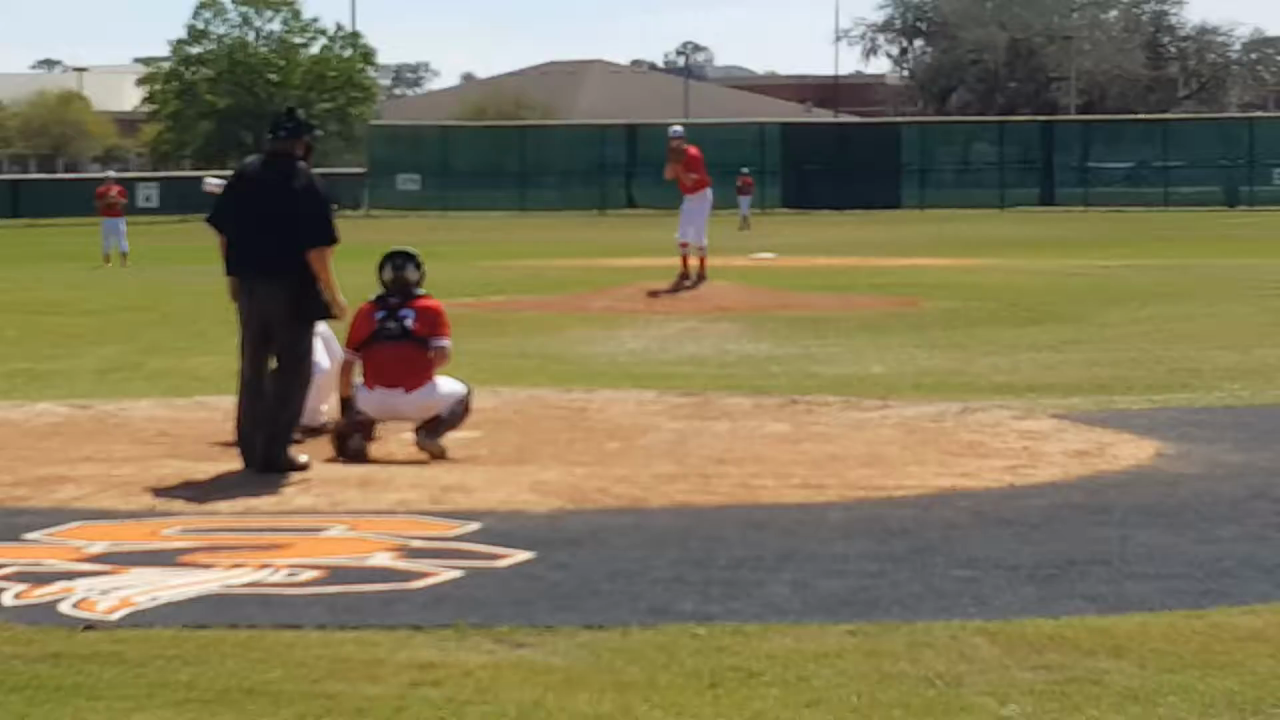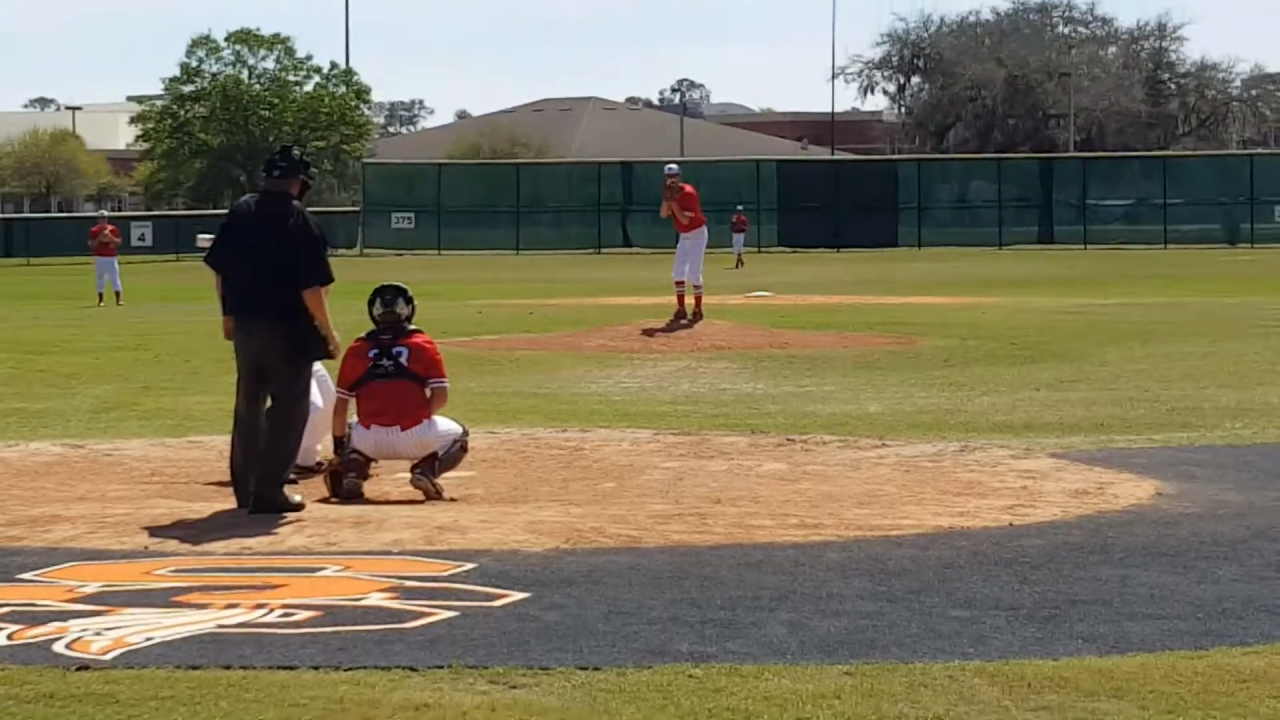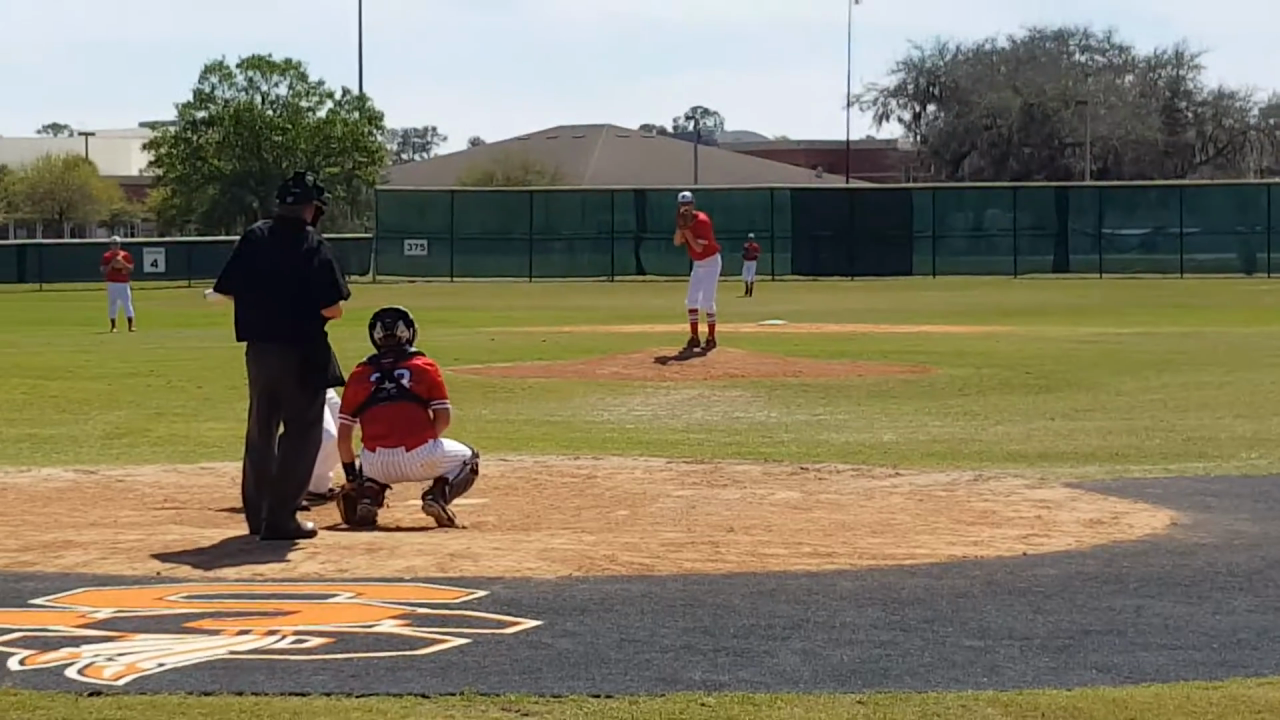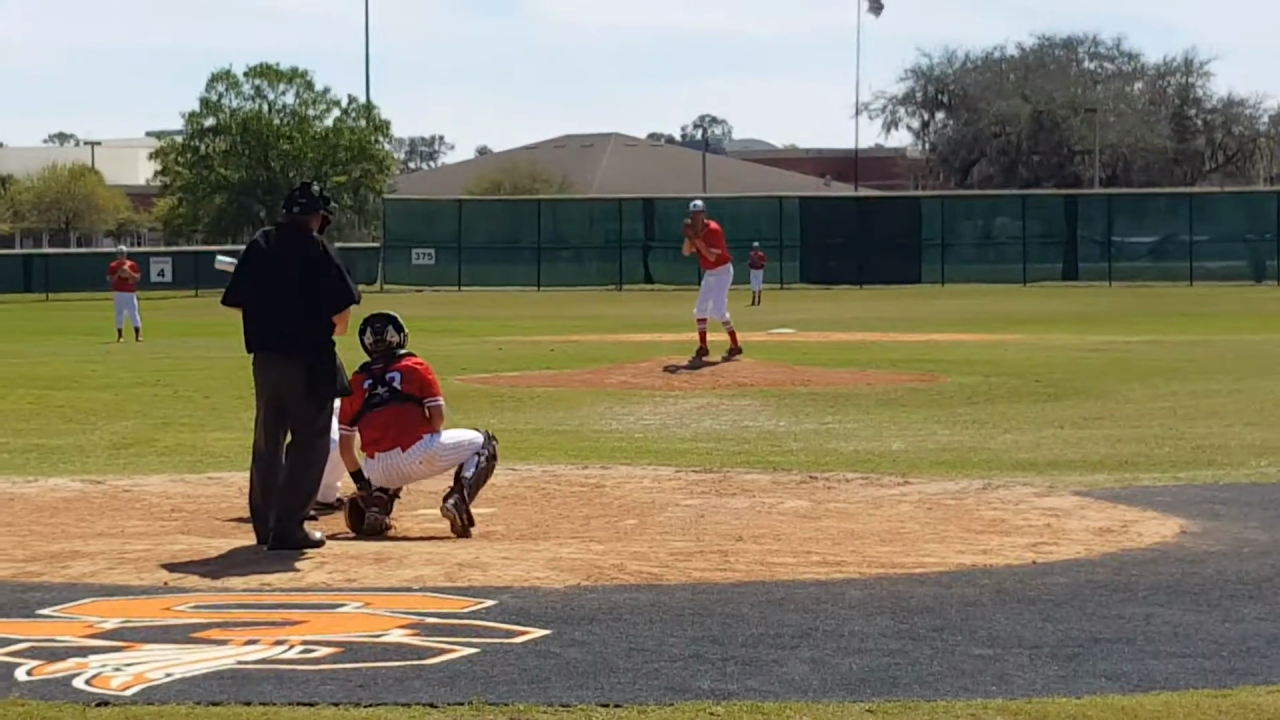
dt=0.3s
person 1, frame 1
left shoulder: (245, 173)
right shoulder: (303, 180)
left elbow: (224, 233)
right elbow: (316, 247)
left wrist: (235, 275)
right wrist: (332, 292)
left hip: (249, 285)
right hip: (290, 288)
left knee: (253, 367)
right knee: (292, 369)
left ankle: (252, 448)
right ankle: (273, 452)
person 1, frame 2
left shoulder: (239, 212)
right shoulder: (299, 219)
left elbow: (220, 272)
right elbow: (311, 287)
left wrist: (229, 315)
right wrist: (327, 330)
left hip: (246, 325)
right hip: (287, 328)
left knee: (248, 407)
right knee: (288, 408)
left ankle: (246, 488)
right ankle: (267, 491)
person 1, frame 3
left shoulder: (253, 236)
right shoulder: (313, 243)
left elbow: (229, 290)
right elbow: (331, 308)
right wrist: (333, 313)
left hip: (259, 349)
right hip: (301, 352)
left knee: (261, 432)
right knee: (302, 434)
left ankle: (258, 514)
right ankle: (280, 518)
person 1, frame 4
left shoulder: (259, 245)
right shoulder: (318, 249)
left elbow: (237, 300)
right elbow: (341, 314)
right wrist: (333, 329)
left hip: (265, 359)
right hip: (309, 361)
left knee: (267, 443)
right knee: (309, 444)
left ankle: (265, 524)
right ankle: (287, 527)
person 2, frame 1
left shoulder: (366, 312)
right shoulder: (430, 308)
left elbow: (346, 370)
right elbow: (442, 354)
left wrist: (346, 412)
left hip: (374, 403)
right hip: (419, 400)
left knee: (357, 391)
right knee: (461, 394)
left ankle: (357, 434)
right ankle: (430, 432)
person 2, frame 2
left shoulder: (357, 350)
right shoulder: (423, 344)
left elbow: (340, 409)
right elbow: (441, 396)
left wrist: (339, 451)
left hip: (371, 441)
right hip: (415, 437)
left knee: (353, 428)
right knee: (458, 434)
left ankle: (352, 472)
right ankle: (427, 469)
person 2, frame 3
left shoulder: (360, 374)
right shoulder: (425, 366)
left elbow: (344, 436)
right elbow: (443, 419)
left wrist: (352, 477)
left hip: (377, 465)
right hip: (421, 457)
right knee: (468, 459)
left ankle: (367, 499)
right ankle: (439, 495)
person 2, frame 4
left shoulder: (355, 382)
right shoulder: (416, 367)
left elbow: (345, 446)
right elbow: (438, 416)
left wrist: (362, 485)
left hip: (379, 471)
right hip: (419, 452)
right knee: (484, 443)
left ankle: (376, 507)
right ankle: (457, 500)
